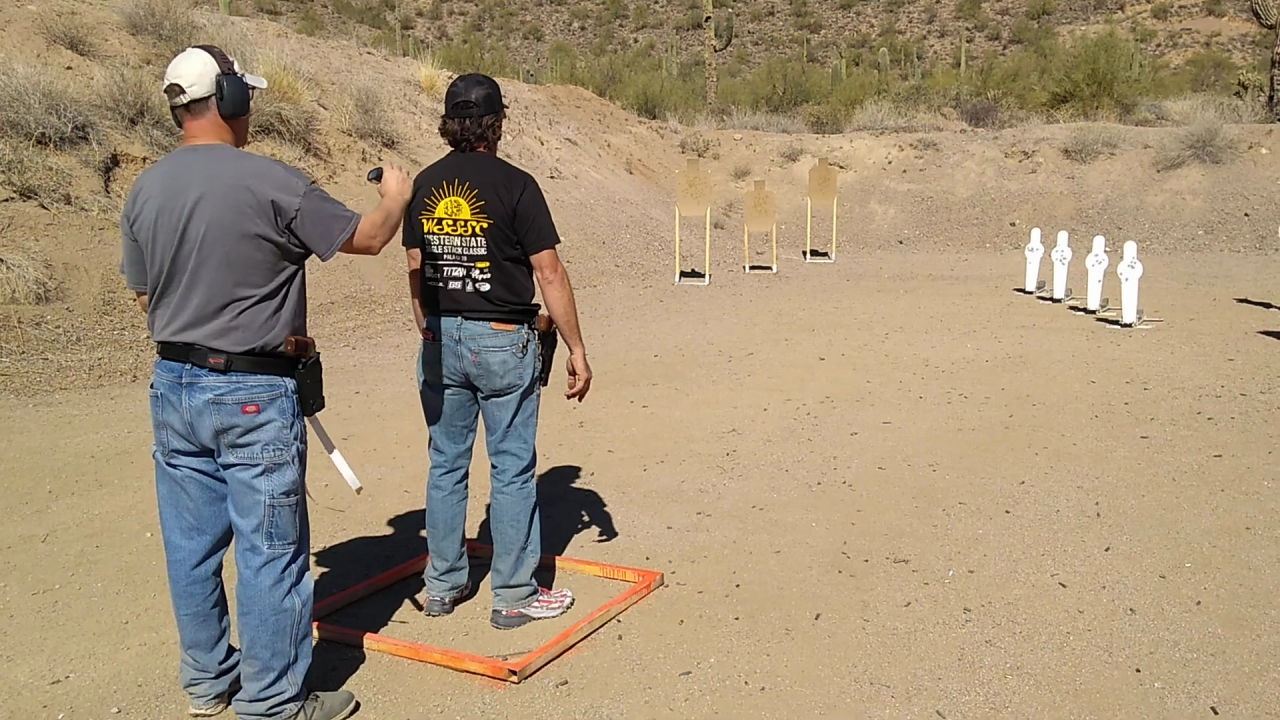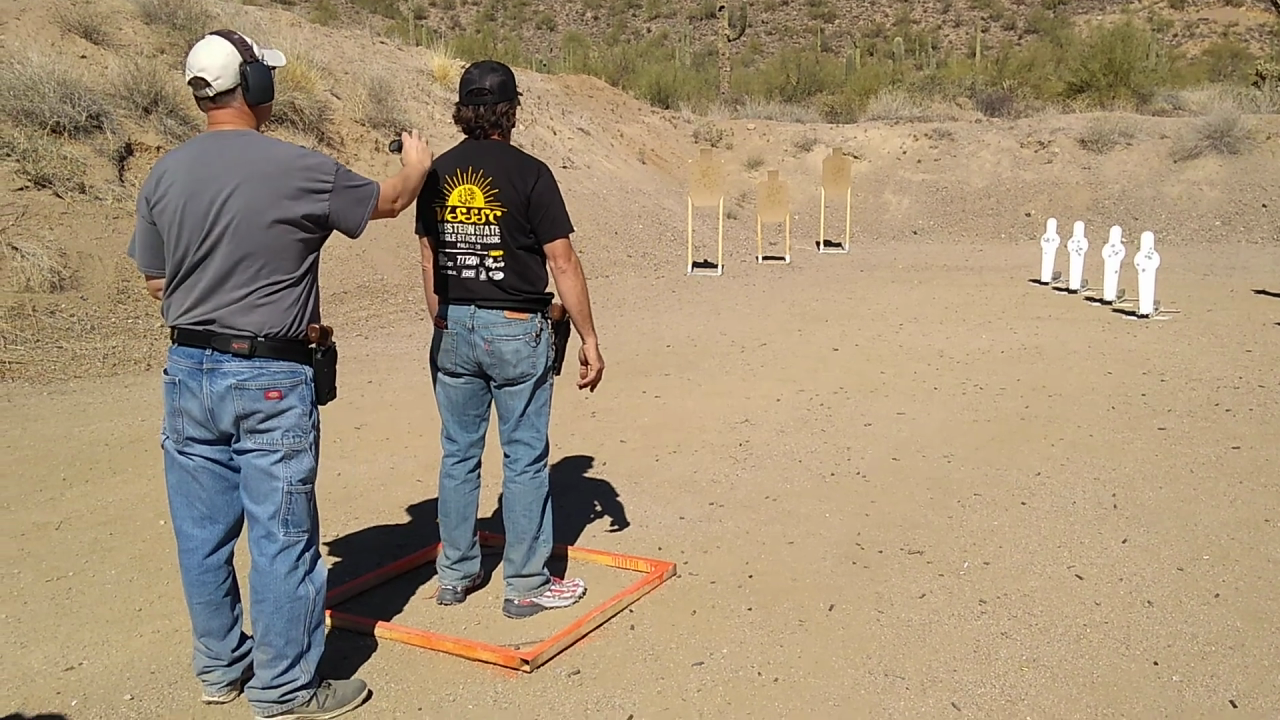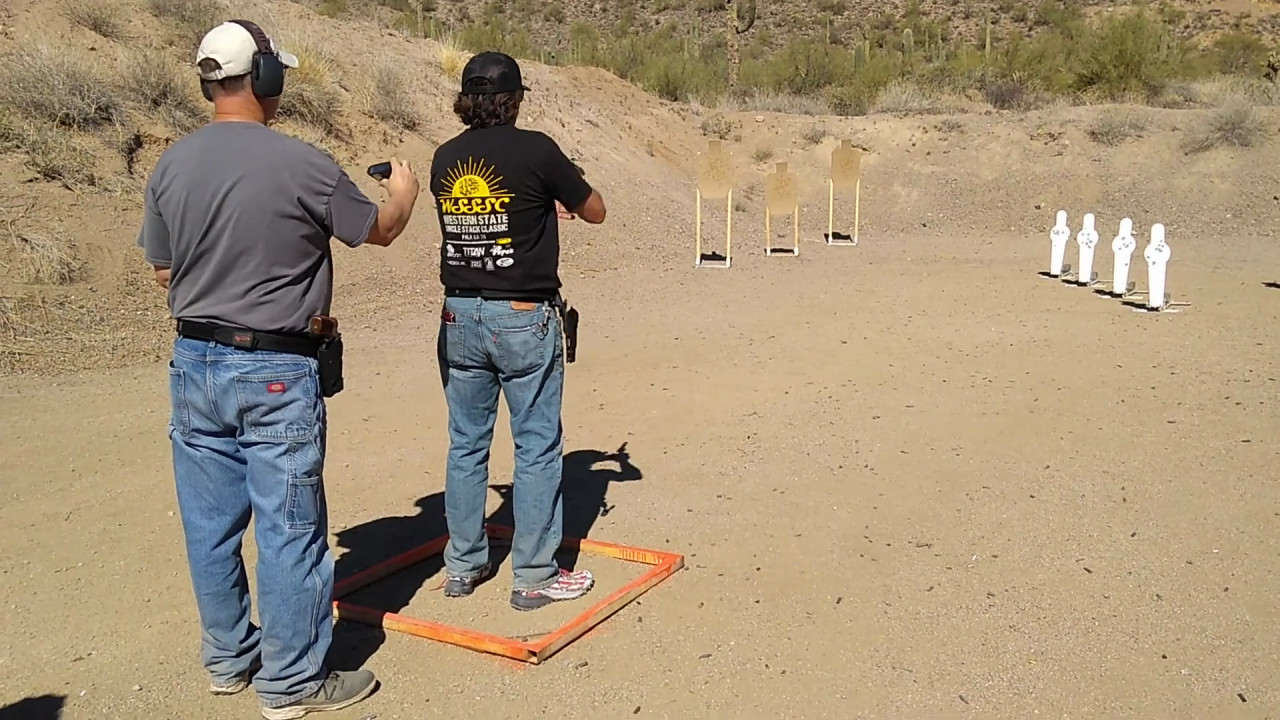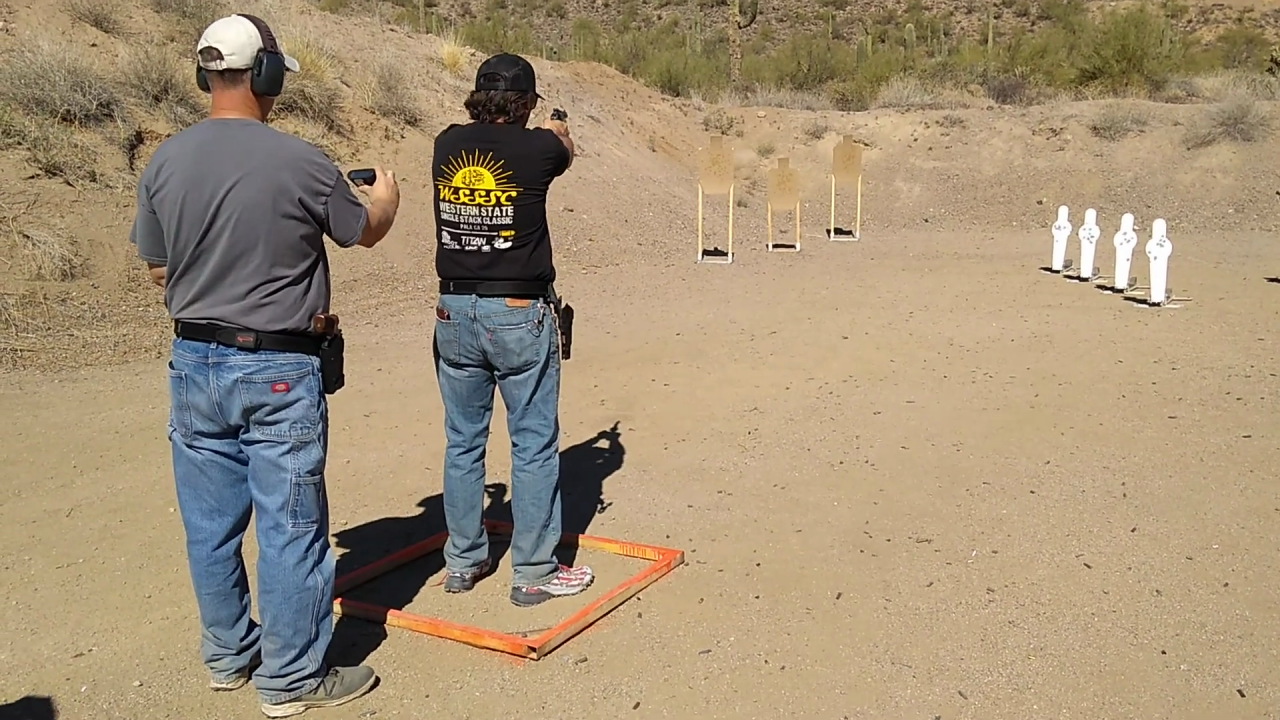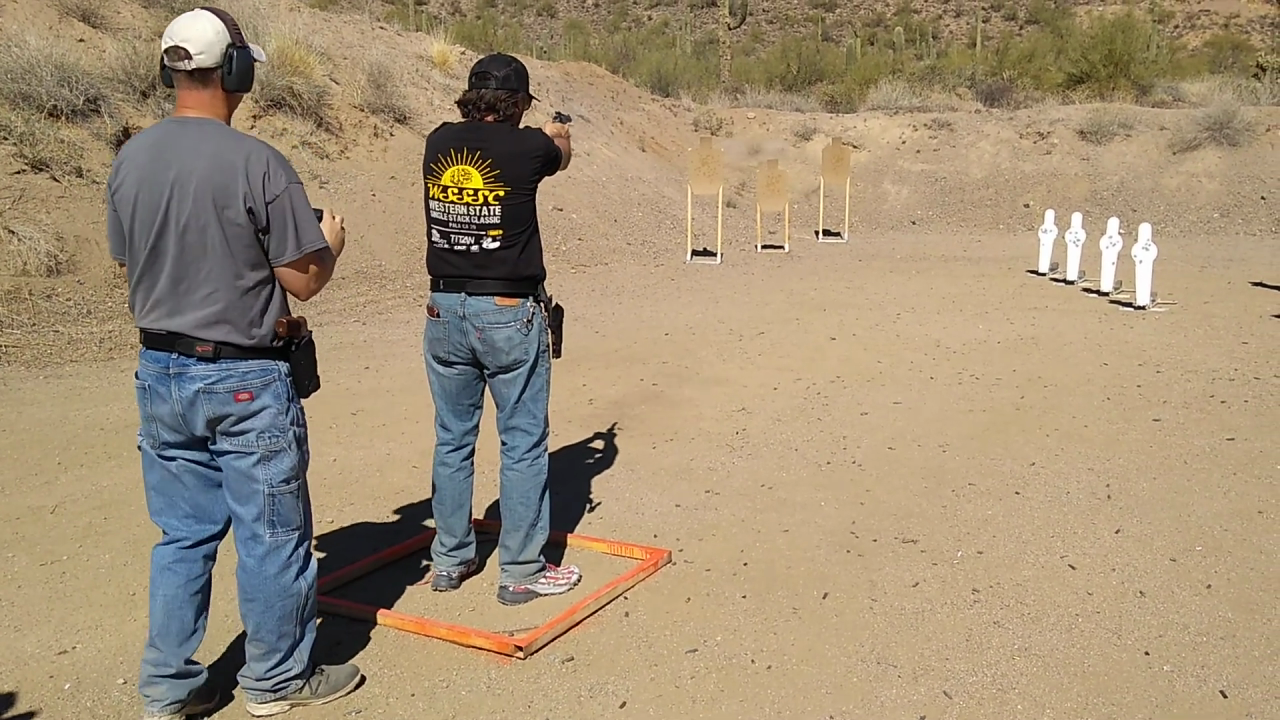
dt=1s
person 1, frame 1
left shoulder: (144, 189)
right shoulder: (271, 183)
left elbow: (145, 296)
right elbow: (368, 238)
right wrist: (396, 198)
left hip: (173, 385)
right hip: (252, 394)
left knee: (191, 542)
right knee: (270, 551)
person 1, frame 2
left shoulder: (164, 174)
right shoulder: (300, 169)
left elbow: (157, 283)
right elbow: (388, 201)
right wrist: (417, 165)
left hip: (189, 371)
right hip: (270, 380)
left knee: (203, 531)
right knee: (282, 537)
person 1, frame 3
left shoulder: (171, 165)
right shoulder: (301, 164)
left elbow: (164, 272)
right elbow: (379, 231)
right wrist: (404, 192)
left hip: (195, 362)
right hip: (275, 372)
left knee: (210, 523)
right knee: (288, 529)
left ankle: (227, 657)
person 1, frame 4
left shoulder: (164, 162)
right shoulder: (300, 162)
left elbow: (159, 270)
right elbow: (366, 232)
right wrist: (386, 197)
left hip: (195, 364)
right hip: (277, 371)
left knee: (210, 524)
right knee: (290, 528)
left ankle: (228, 655)
person 1, frame 5
left shoulder: (128, 161)
right shoulder: (256, 163)
left elbow: (129, 266)
right elbow: (304, 280)
right wrist: (331, 243)
left hip: (159, 372)
right hip: (242, 379)
left knee: (183, 534)
right knee: (271, 536)
person 2, frame 1
left shoulder: (423, 185)
right shoulder: (514, 185)
left elbow: (416, 270)
right elbow: (550, 274)
right wrist: (576, 349)
left hip: (442, 340)
right hip: (502, 339)
left knee: (445, 464)
right knee: (512, 469)
left ankle: (442, 584)
right ankle: (514, 596)
person 2, frame 2
left shoulder: (437, 173)
right shoulder: (528, 173)
left elbow: (430, 260)
right elbow: (563, 263)
right wrist: (589, 339)
left hip: (455, 327)
right hip: (516, 328)
left knee: (458, 454)
right knee: (525, 458)
left ankle: (455, 573)
right ankle: (526, 585)
person 2, frame 3
left shoulder: (444, 159)
right shoulder: (534, 150)
right elbow: (595, 212)
right wrist: (566, 195)
left hip: (461, 316)
right hip: (524, 318)
left knee: (466, 444)
right knee: (536, 448)
left ankle: (463, 564)
right ankle: (535, 577)
person 2, frame 4
left shoulder: (447, 145)
right shoulder: (537, 147)
right elbow: (566, 151)
right wrist: (558, 131)
left hip: (455, 312)
right hip: (519, 314)
left knee: (463, 442)
right knee: (534, 445)
left ankle: (463, 561)
right ankle: (535, 572)
person 2, frame 5
left shoulder: (438, 142)
right shoulder: (527, 147)
right elbow: (561, 157)
right wrist: (558, 135)
left hip: (445, 310)
right hip: (508, 313)
left knee: (452, 440)
right knee: (523, 444)
left ankle: (450, 559)
right ankle: (522, 572)
